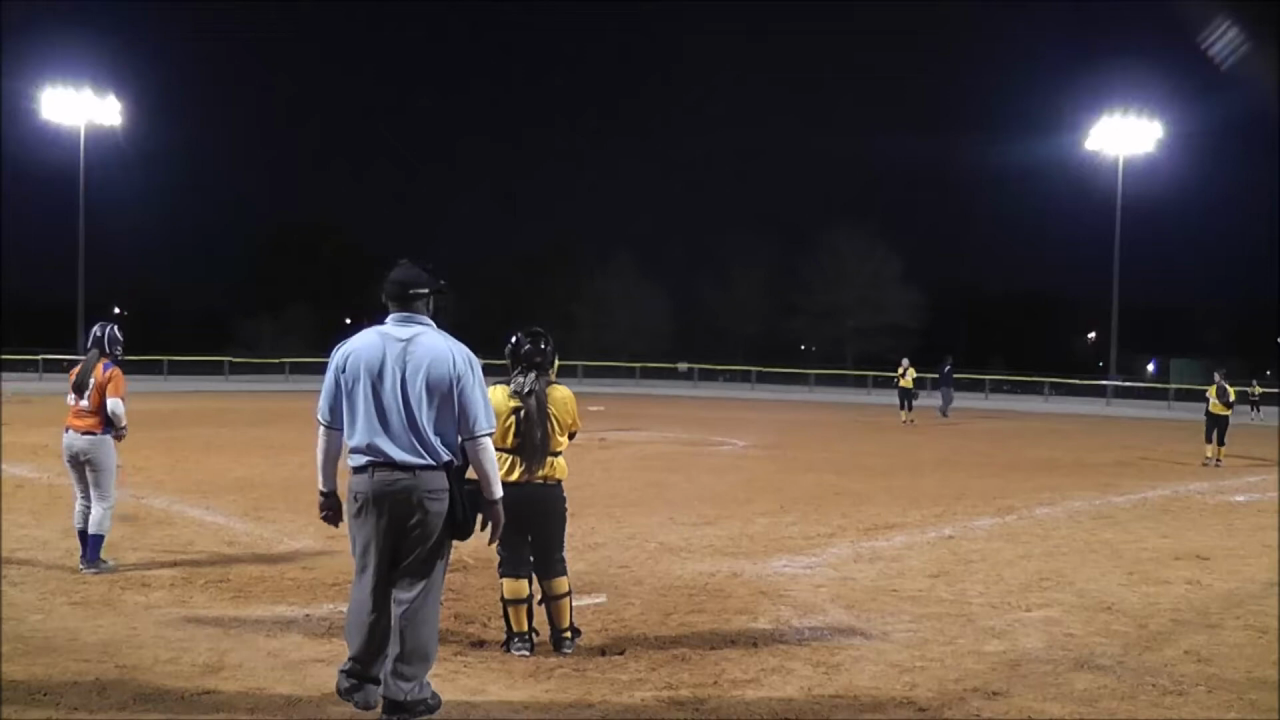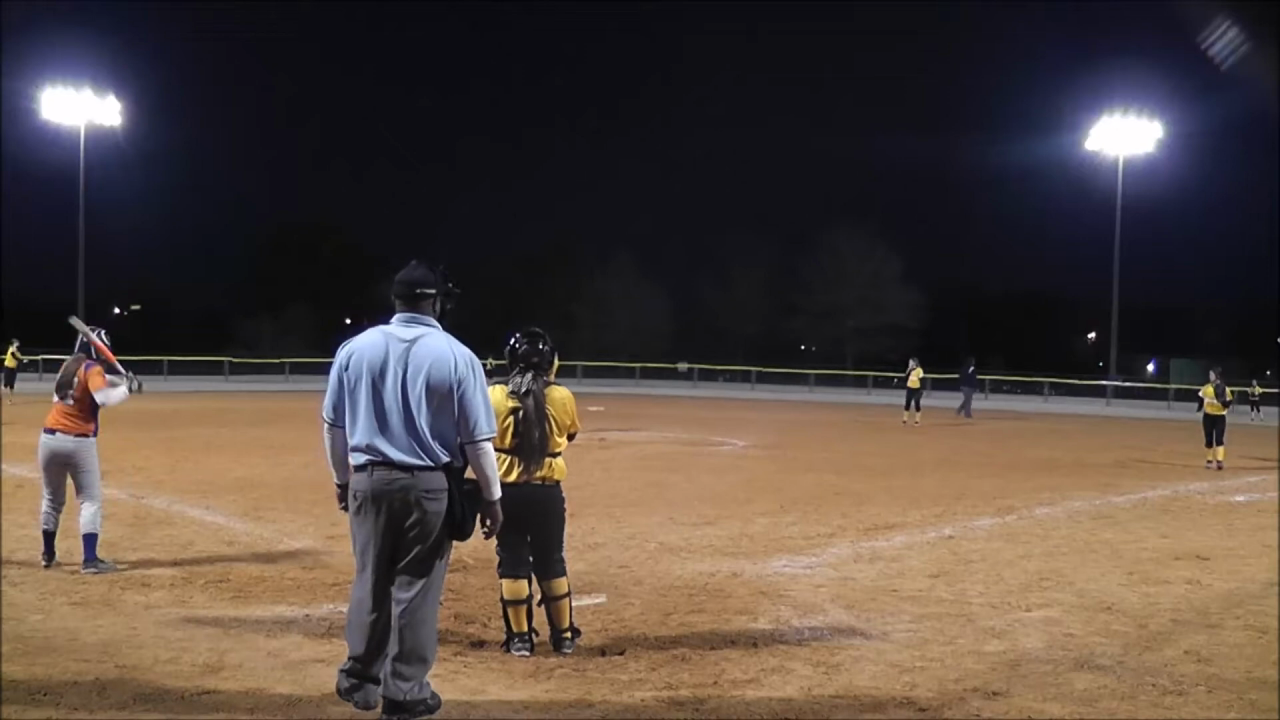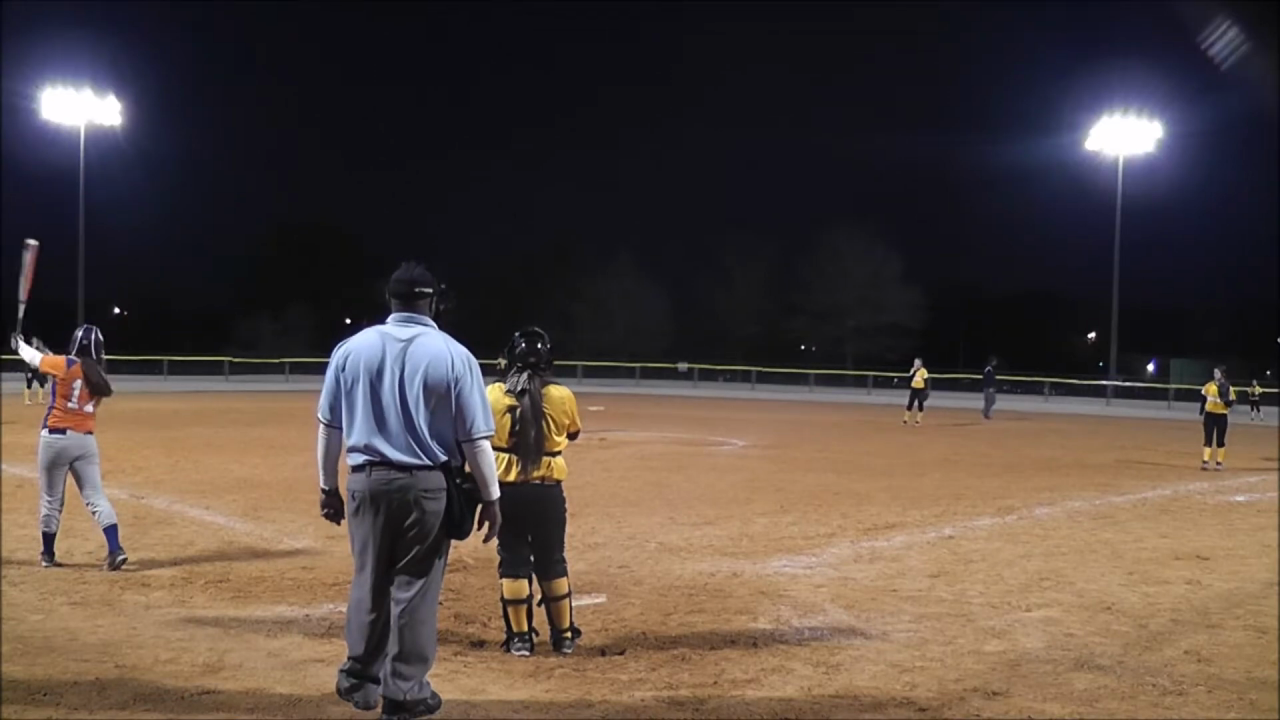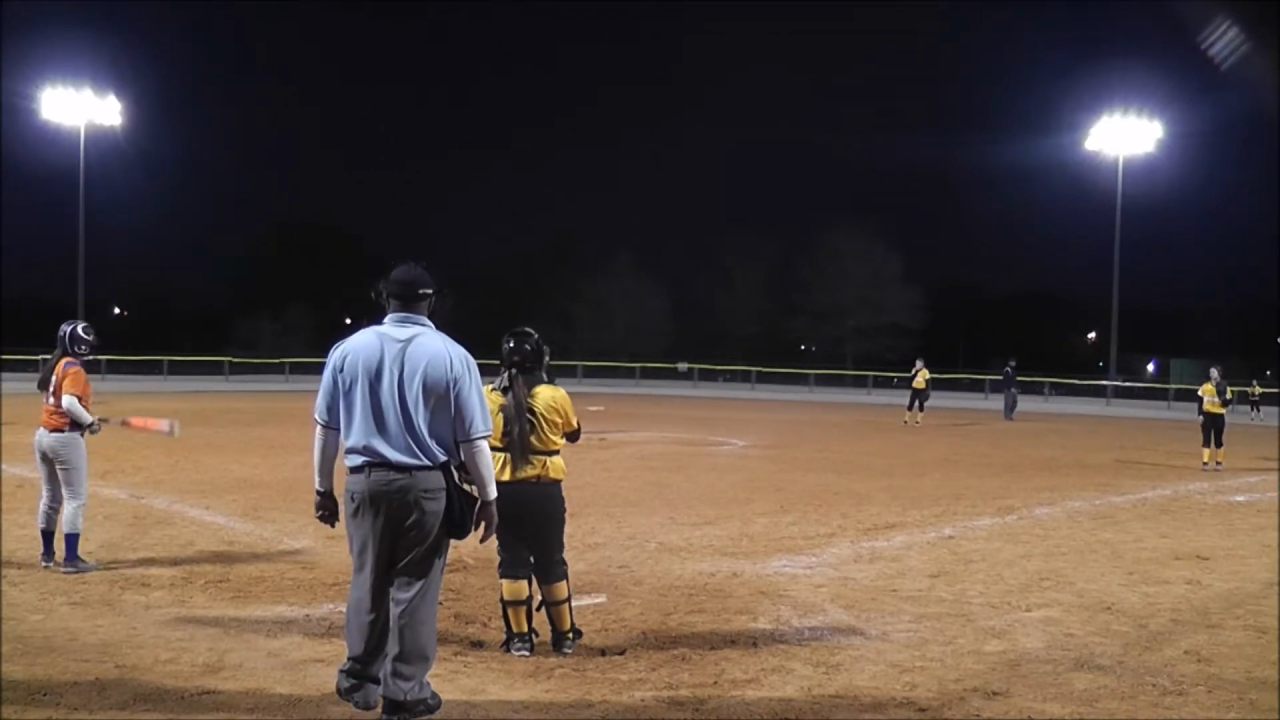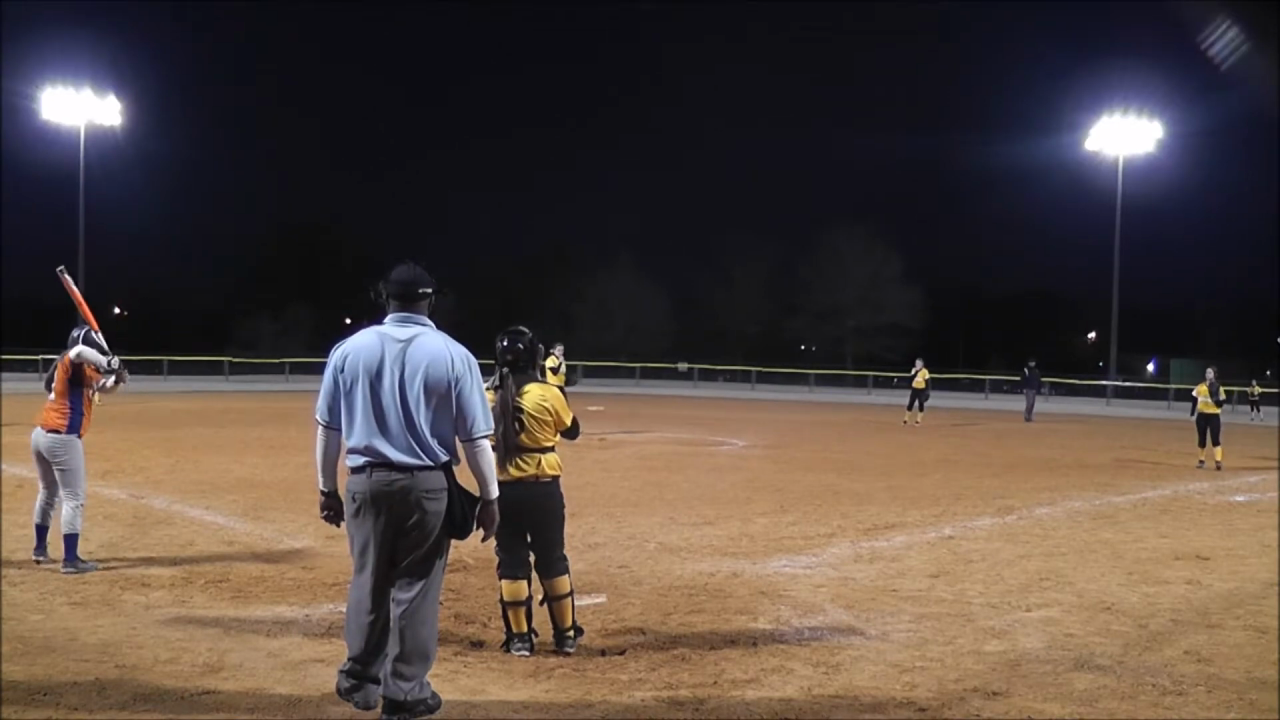
dt=0.7s
person 1, frame 1
left shoulder: (350, 350)
right shoulder: (454, 353)
left elbow: (329, 429)
right elbow: (477, 437)
left wrist: (327, 488)
right wrist: (493, 496)
left hip: (369, 482)
right hip: (429, 485)
left knee: (370, 583)
right knee: (417, 587)
left ankle: (361, 681)
person 1, frame 2
left shoulder: (355, 348)
right shoulder: (457, 356)
left elbow: (333, 427)
right elbow: (477, 440)
left wrist: (343, 480)
right wrist: (491, 498)
left hip: (370, 481)
right hip: (428, 486)
left knee: (370, 582)
right knee: (416, 587)
left ankle: (361, 680)
person 1, frame 3
left shoulder: (351, 349)
right shoulder: (453, 354)
left elbow: (329, 427)
right elbow: (475, 438)
left wrist: (328, 486)
right wrist: (490, 497)
left hip: (367, 481)
right hip: (427, 485)
left knee: (369, 582)
right knee: (415, 587)
left ankle: (360, 680)
person 1, frame 4
left shoulder: (349, 349)
right shoulder: (452, 355)
left elbow: (327, 428)
right elbow: (474, 439)
left wrist: (323, 488)
right wrist: (488, 497)
left hip: (366, 482)
right hip: (426, 485)
left knee: (368, 583)
right knee: (415, 587)
left ankle: (360, 681)
person 1, frame 5
left shoulder: (349, 349)
right shoulder: (453, 354)
left elbow: (328, 428)
right elbow: (476, 438)
left wrist: (327, 488)
right wrist: (489, 497)
left hip: (367, 482)
right hip: (428, 485)
left knee: (368, 583)
right knee: (416, 587)
left ankle: (360, 681)
person 2, frame 1
left shoulder: (495, 396)
right shoulder: (563, 397)
left hip: (507, 491)
right hip: (548, 491)
left knee: (514, 562)
right knee: (552, 562)
left ankle: (520, 637)
right ankle: (564, 635)
person 2, frame 2
left shoulder: (494, 396)
right shoulder: (562, 397)
left hip: (506, 491)
right hip: (547, 491)
left knee: (513, 563)
right knee: (552, 562)
left ankle: (520, 638)
right ankle: (564, 635)
person 2, frame 3
left shoulder: (492, 394)
right shoulder: (562, 396)
right elbow: (573, 433)
left hip: (505, 489)
right hip: (547, 490)
left knee: (513, 561)
right knee: (552, 561)
left ankle: (520, 637)
right ankle: (564, 634)
person 2, frame 4
left shoulder: (488, 395)
right shoulder: (555, 396)
right elbow: (574, 435)
left hip: (503, 489)
right hip: (545, 490)
left knee: (512, 562)
right knee: (551, 562)
left ankle: (520, 638)
right ankle: (564, 635)
person 2, frame 5
left shoulder: (486, 396)
right shoulder: (547, 393)
right elbow: (572, 431)
left hip: (502, 488)
right hip: (542, 488)
left knee: (511, 561)
right knee: (552, 560)
left ankle: (519, 638)
right ankle: (566, 634)
person 3, frame 1
left shoulder: (79, 368)
right shoulder: (112, 371)
right elbow: (114, 407)
right wrist: (121, 427)
left hip: (70, 438)
right hip: (96, 440)
left knee: (84, 498)
right knee: (102, 500)
left ankle: (87, 554)
right ankle: (93, 560)
person 3, frame 2
left shoulder: (70, 364)
right shoulder: (93, 369)
right elbow: (103, 399)
left wrist: (123, 384)
right wrist: (126, 389)
left hip: (49, 439)
right hip: (79, 443)
left knee: (51, 499)
right knee: (90, 502)
left ankle: (48, 554)
right ankle: (90, 560)
person 3, frame 3
left shoulder: (64, 365)
right shoulder: (99, 376)
left elbow: (32, 358)
left wrist: (19, 343)
right wrist: (52, 358)
left hip: (55, 439)
right hip: (85, 441)
left knee: (51, 500)
right knee: (96, 497)
left ankle: (48, 555)
right ankle: (115, 549)
person 3, frame 4
left shoulder: (54, 365)
right shoulder: (74, 369)
right elbow: (69, 403)
left wrist: (82, 419)
right wrist: (90, 421)
left hip: (44, 435)
right hip: (66, 438)
left knee: (50, 497)
right knee: (75, 499)
left ankle: (48, 554)
right ankle: (71, 559)
person 3, frame 5
left shoulder: (77, 368)
right shoulder: (73, 361)
left elbow: (102, 386)
right elbow: (79, 351)
left wrist: (116, 378)
right wrist: (108, 363)
left hip: (41, 435)
right hip: (62, 440)
left knee: (48, 493)
right knee: (72, 499)
left ankle: (40, 549)
right ankle: (70, 559)
